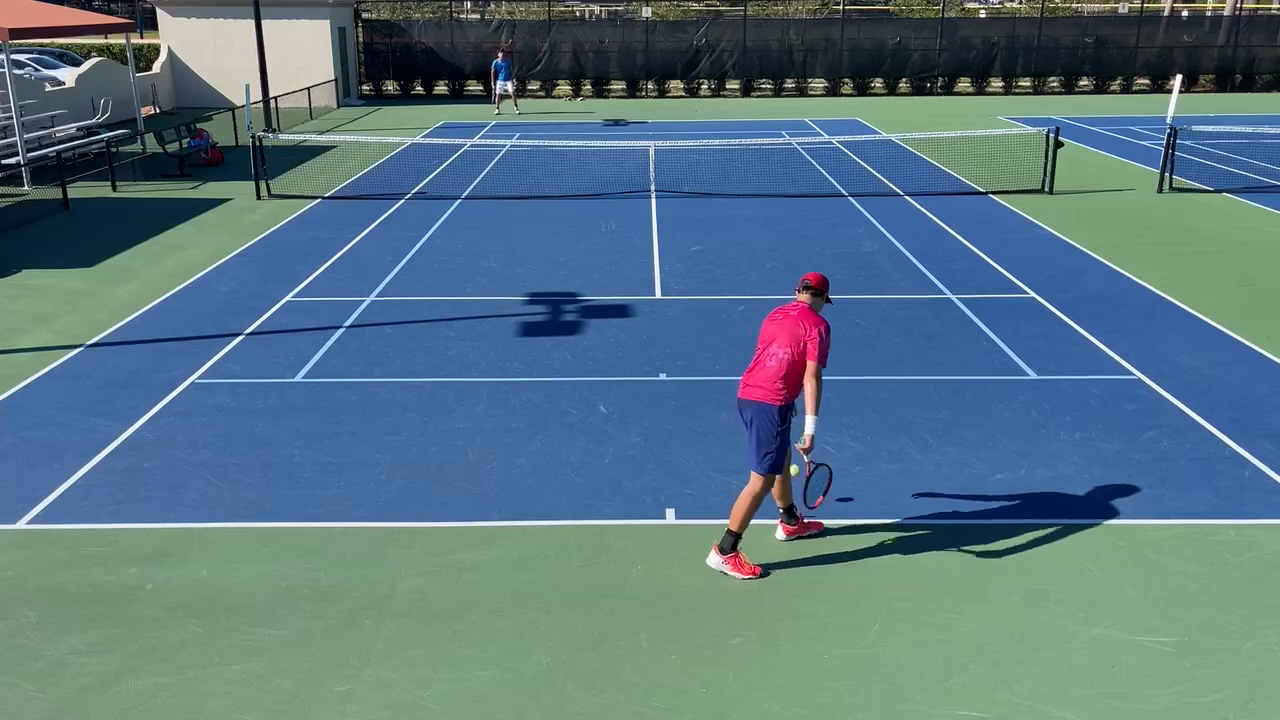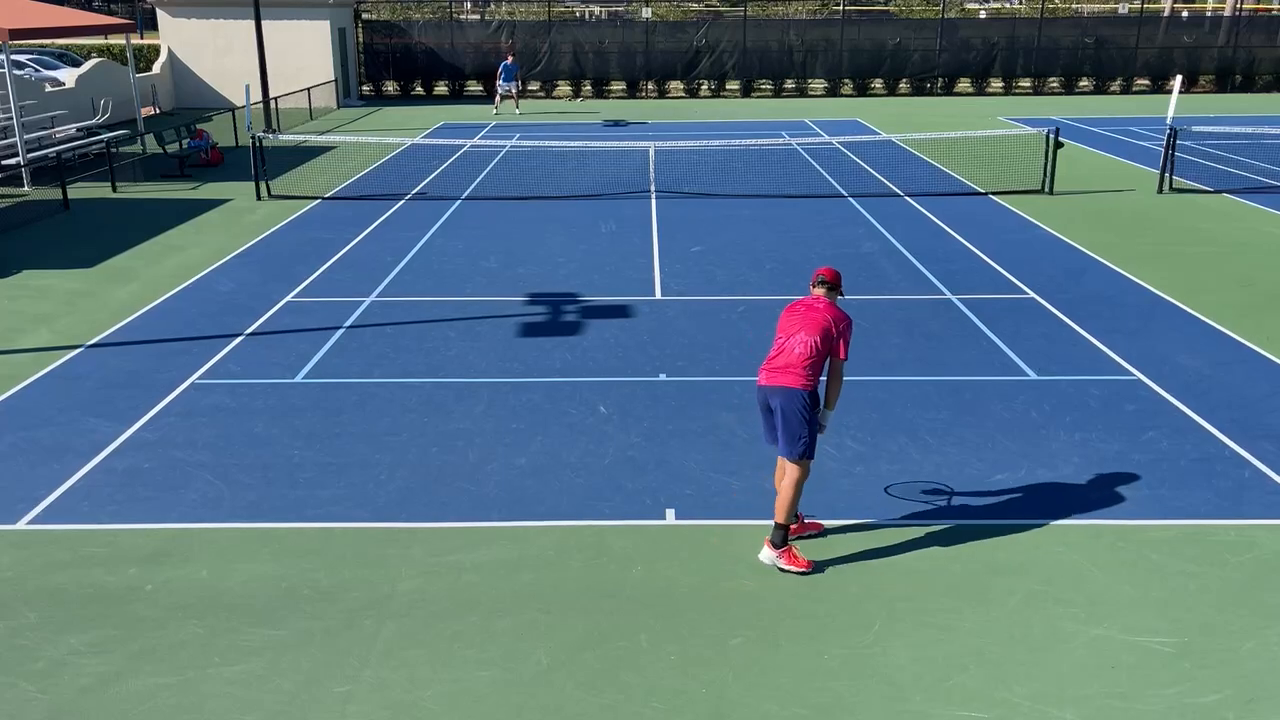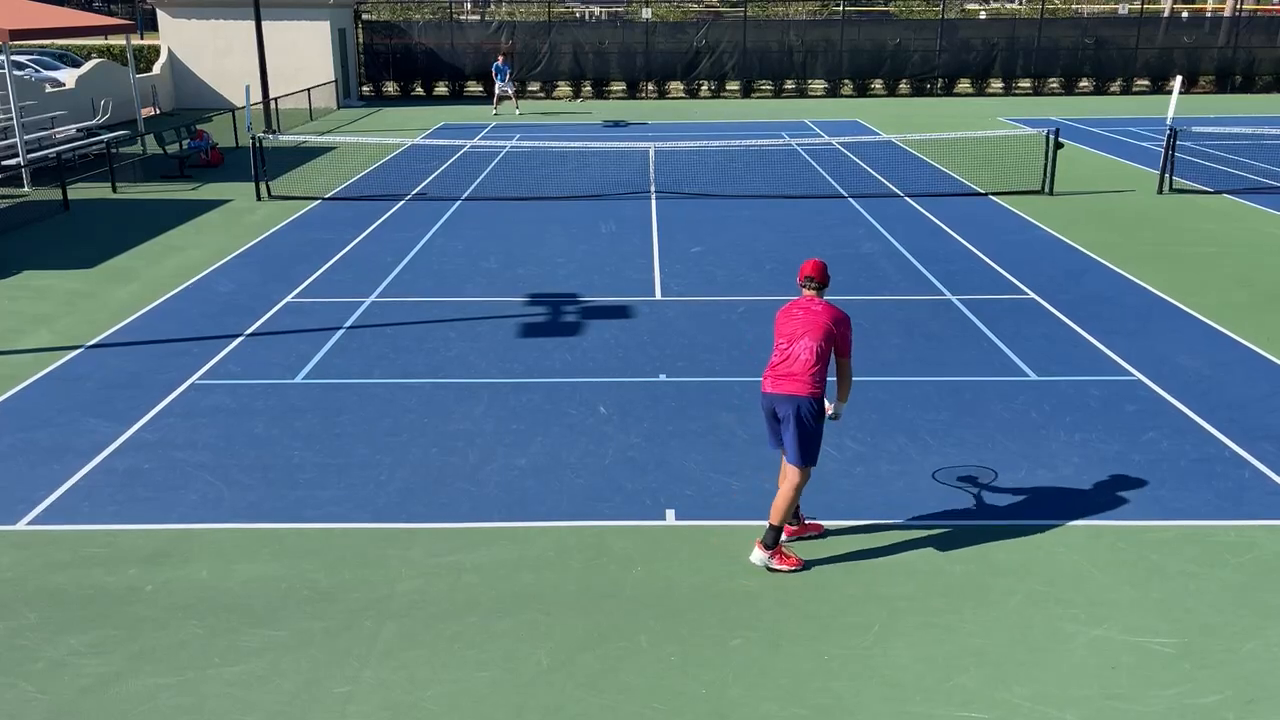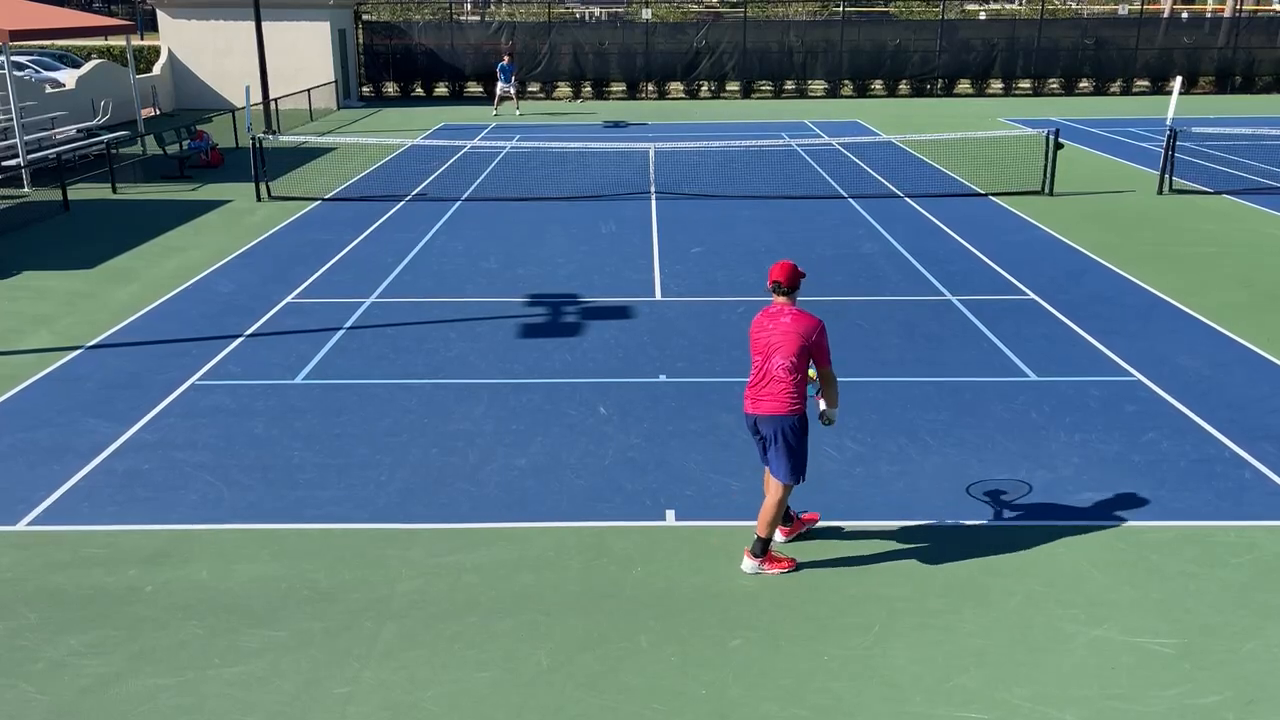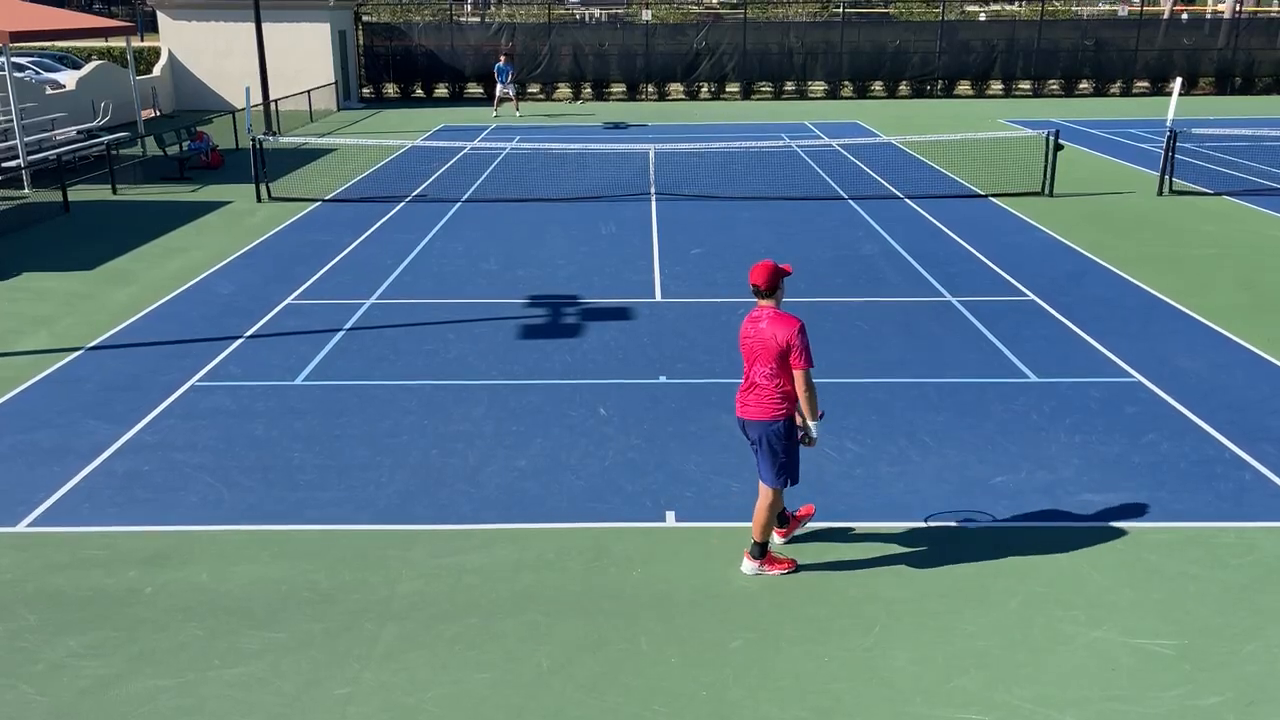
dt=0.5s
person 1, frame 1
left shoulder: (775, 315)
right shoulder: (817, 324)
right elbow: (812, 377)
right wrist: (810, 428)
left hip: (748, 393)
right hip: (770, 402)
left knee: (780, 457)
right knee: (761, 480)
left ankle: (791, 522)
right ankle: (724, 552)
person 1, frame 2
left shoulder: (790, 309)
right shoulder: (840, 319)
right elbow: (835, 374)
right wrist: (825, 416)
left hip: (766, 384)
right hip: (795, 390)
left knee: (786, 455)
right knee: (797, 469)
left ankle: (791, 522)
right ankle: (776, 546)
person 1, frame 3
left shoulder: (784, 312)
right shoulder: (839, 318)
right elbow: (844, 370)
right wrist: (839, 405)
left hip: (770, 390)
right hip: (802, 397)
left knee: (790, 459)
right knee: (798, 473)
left ankle: (793, 522)
right ankle: (767, 547)
person 1, frame 4
left shoulder: (758, 321)
right shoulder: (812, 325)
right elbow: (827, 378)
right wrist: (831, 409)
left hip: (753, 408)
right hip: (784, 413)
left knee: (772, 471)
right knee: (781, 485)
left ankle: (787, 523)
right ankle: (757, 555)
person 1, frame 5
left shoulder: (748, 323)
right shoulder: (792, 326)
right elbow: (803, 386)
left wrist: (796, 413)
right wrist: (813, 424)
left hip: (746, 411)
right hip: (772, 418)
left knee: (772, 476)
right knee: (771, 487)
left ankle: (783, 524)
right ankle: (756, 558)
